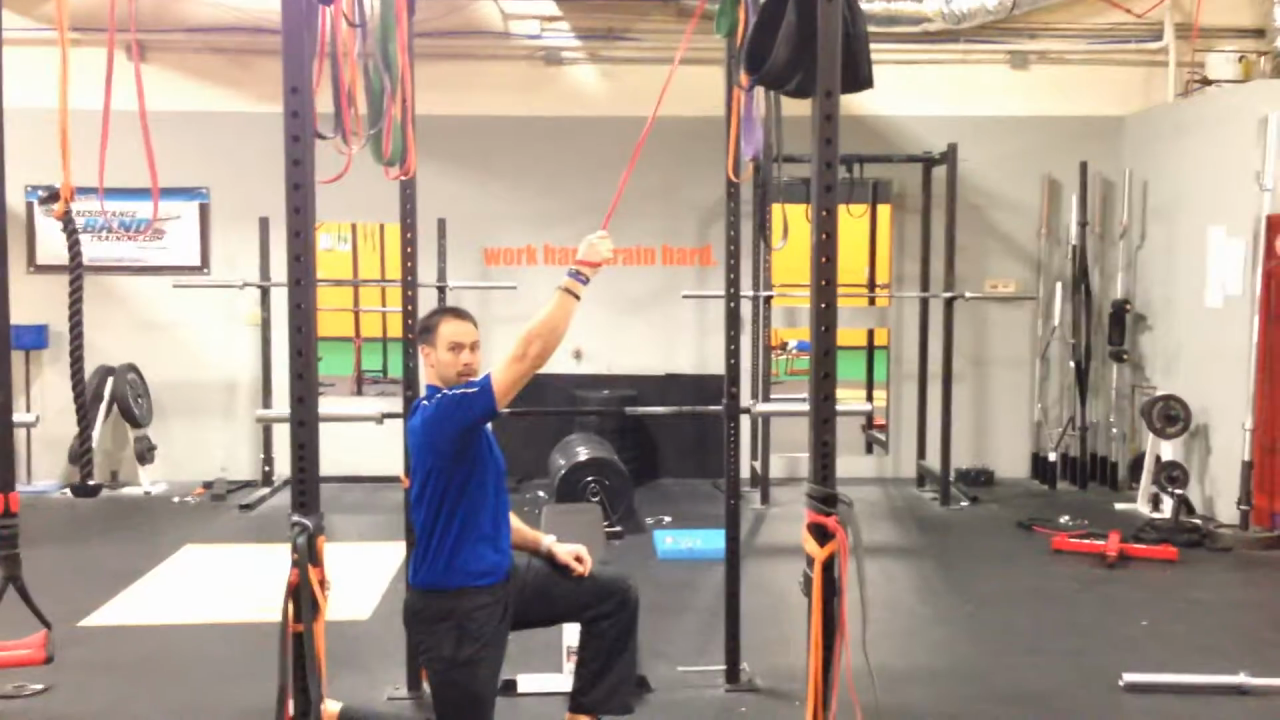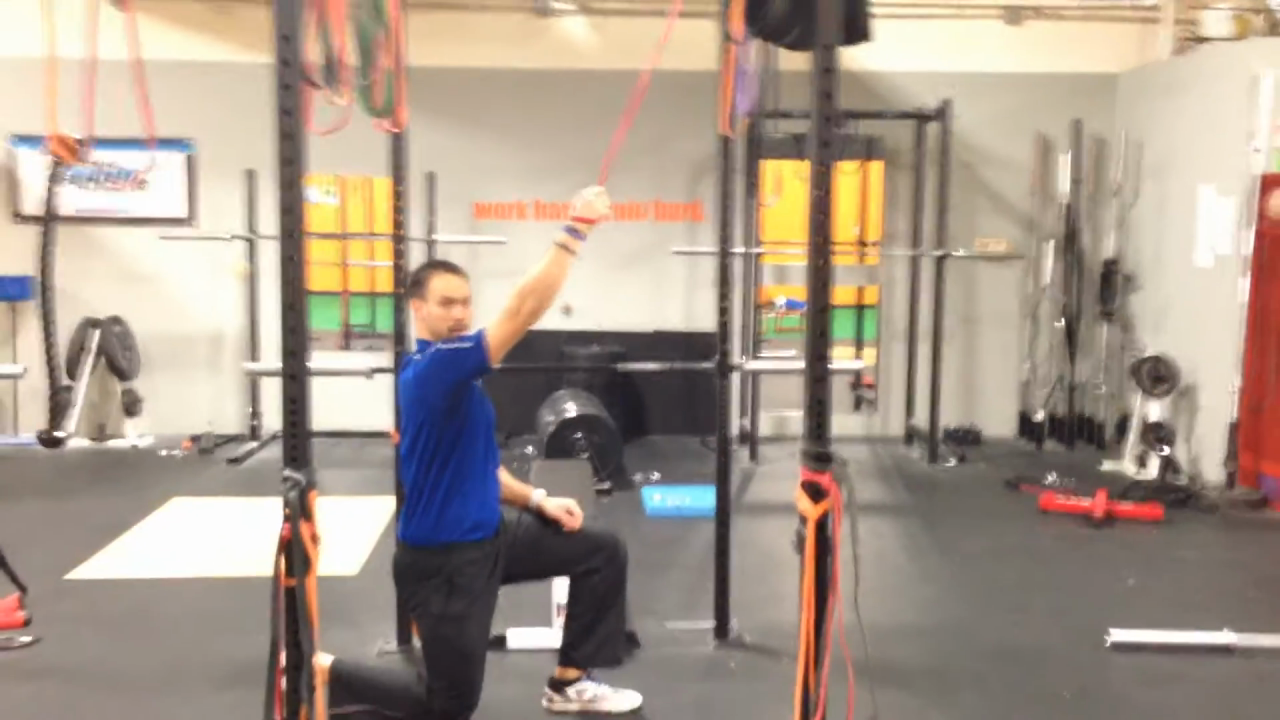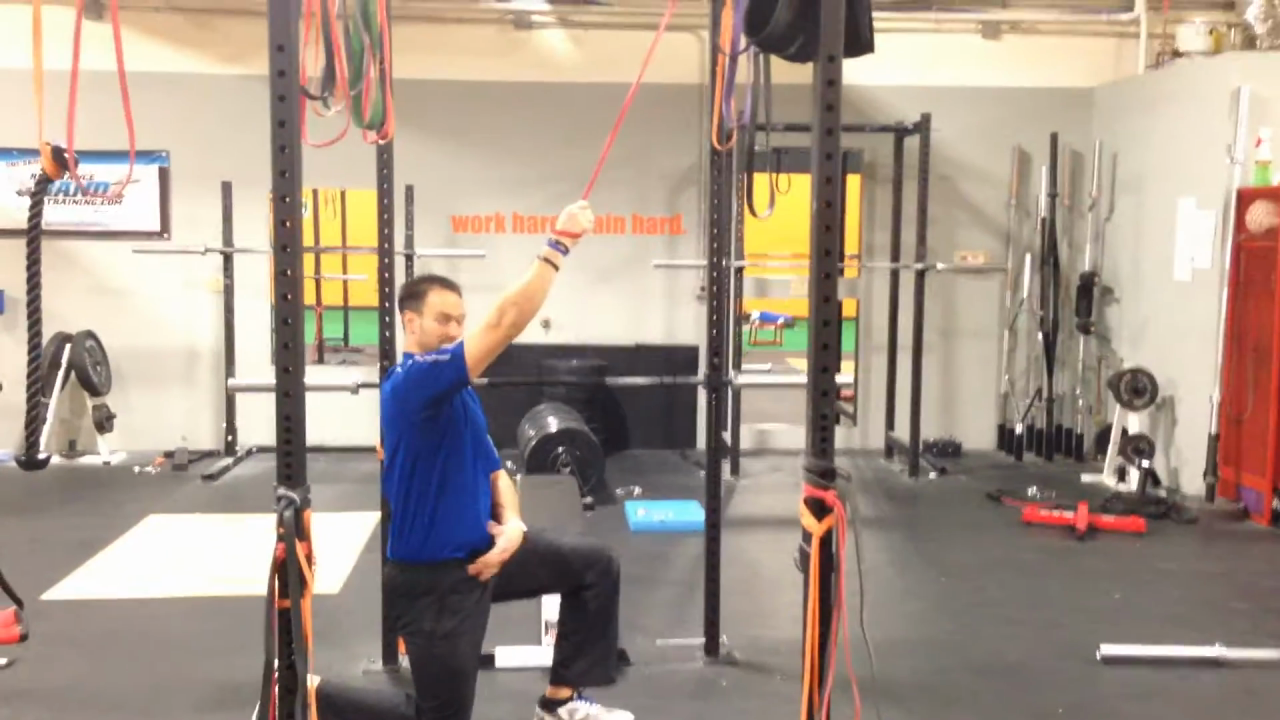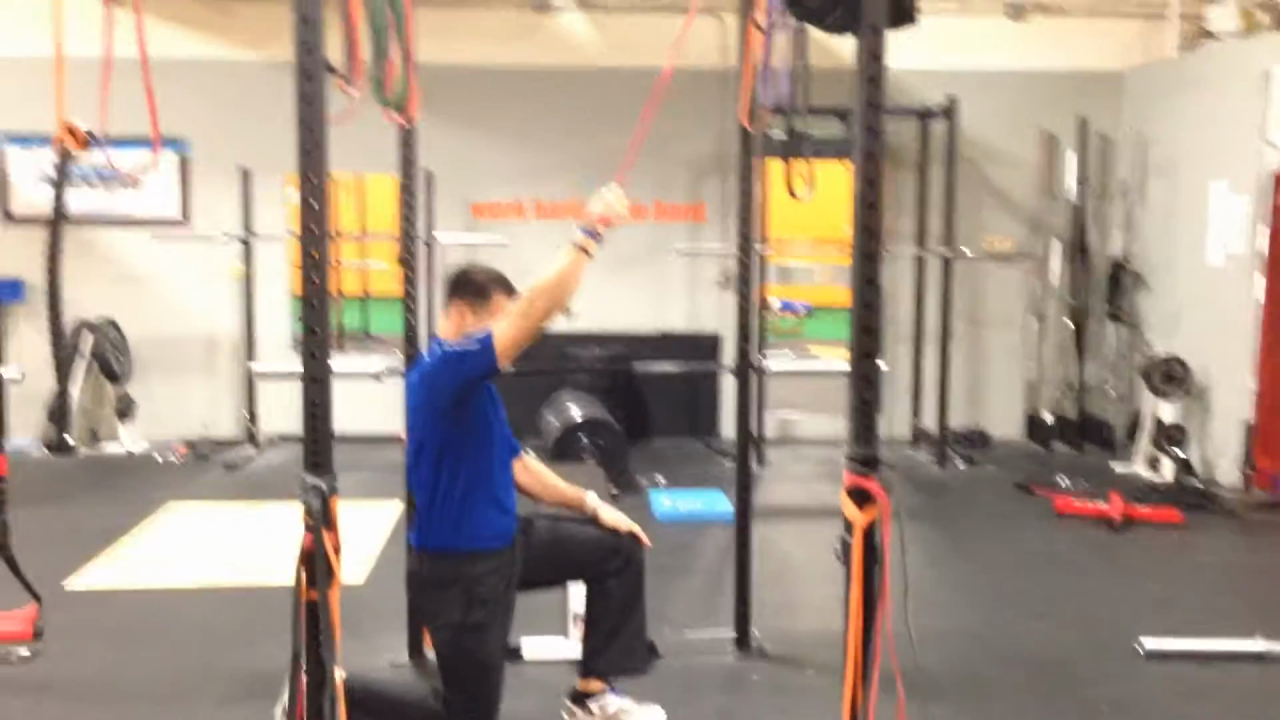
dt=1s
person 1, frame 1
left shoulder: (460, 423)
right shoulder: (437, 418)
right elbow: (526, 359)
left wrist: (546, 544)
right wrist: (579, 273)
left hip: (493, 578)
right hip: (452, 596)
left knee: (612, 599)
person 1, frame 2
left shoulder: (453, 374)
right shoulder: (434, 371)
right elbow: (520, 313)
left wrist: (537, 501)
right wrist: (574, 230)
left hip: (486, 536)
right hip: (443, 558)
left knee: (603, 552)
person 1, frame 3
left shoulder: (462, 394)
right shoulder: (413, 387)
left elbow: (493, 471)
right elbow: (523, 316)
left wrist: (513, 524)
right wrist: (559, 243)
left hip: (478, 552)
right hip: (435, 578)
left knee: (598, 567)
person 1, frame 4
left shoulder: (471, 382)
right shoulder: (442, 371)
left elbow: (516, 465)
right elbow: (536, 309)
left wrist: (593, 506)
right wrist: (592, 229)
left hip: (502, 543)
right hip: (458, 569)
left knee: (620, 549)
